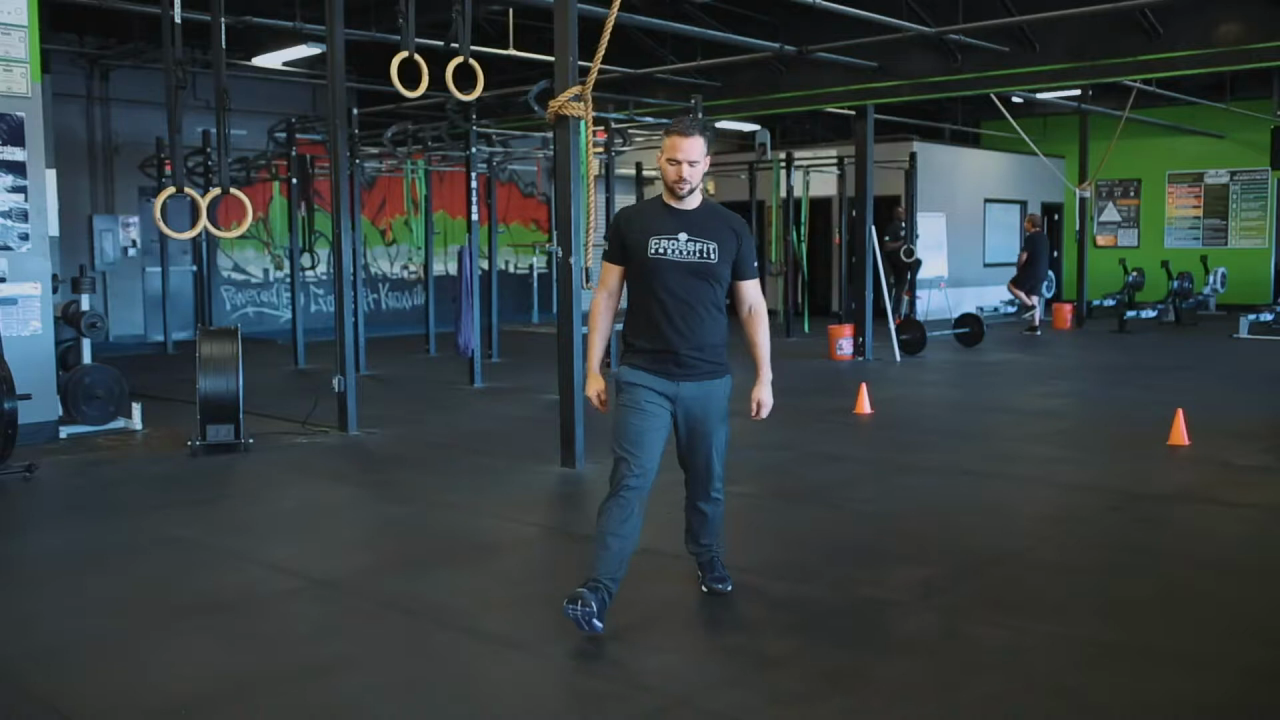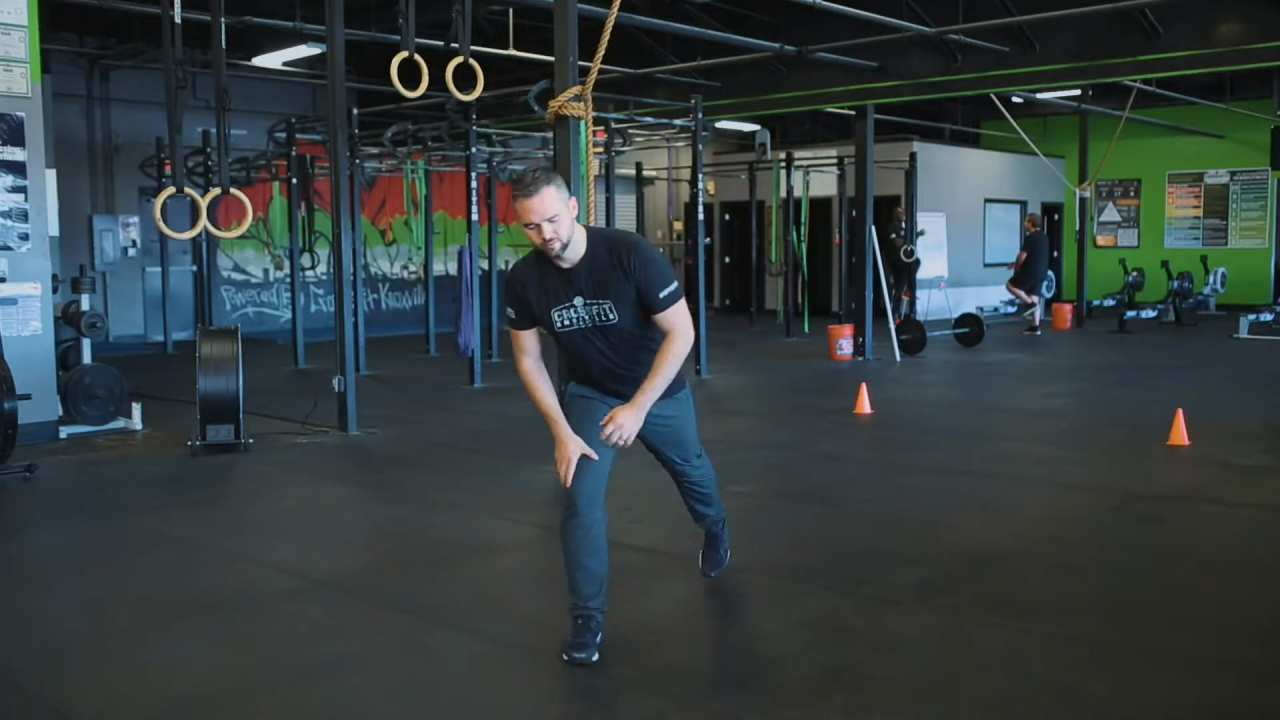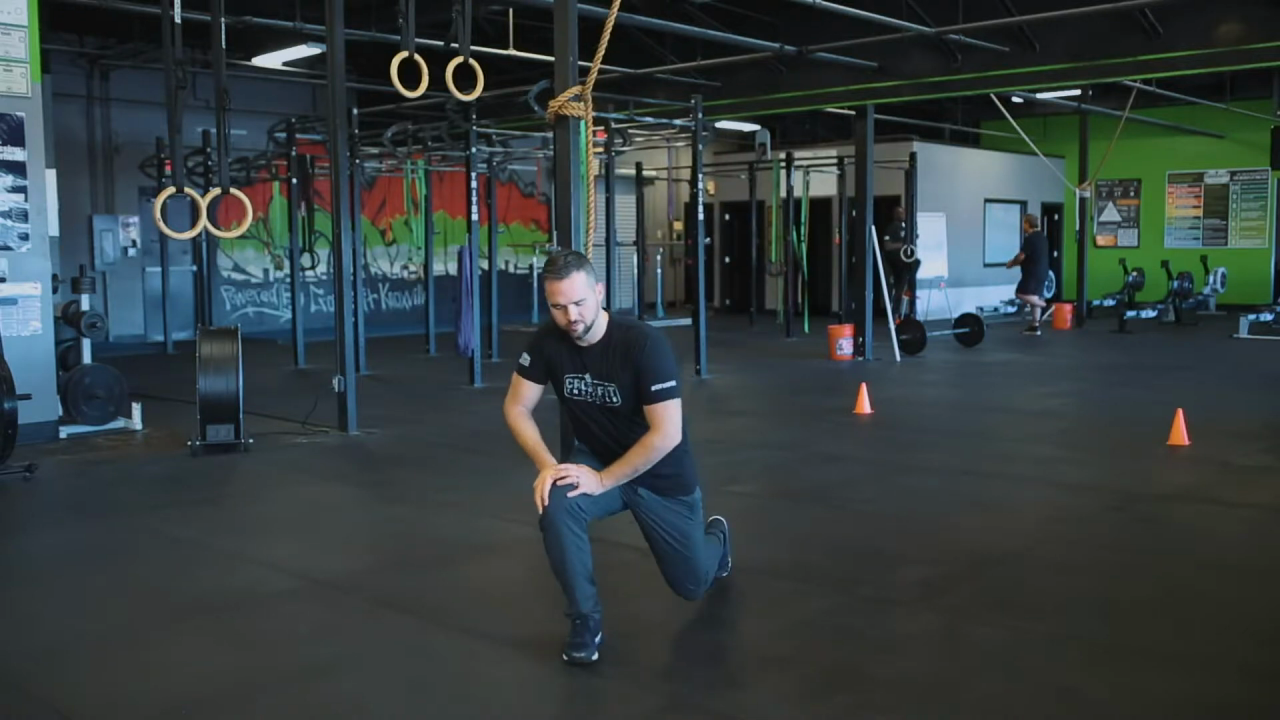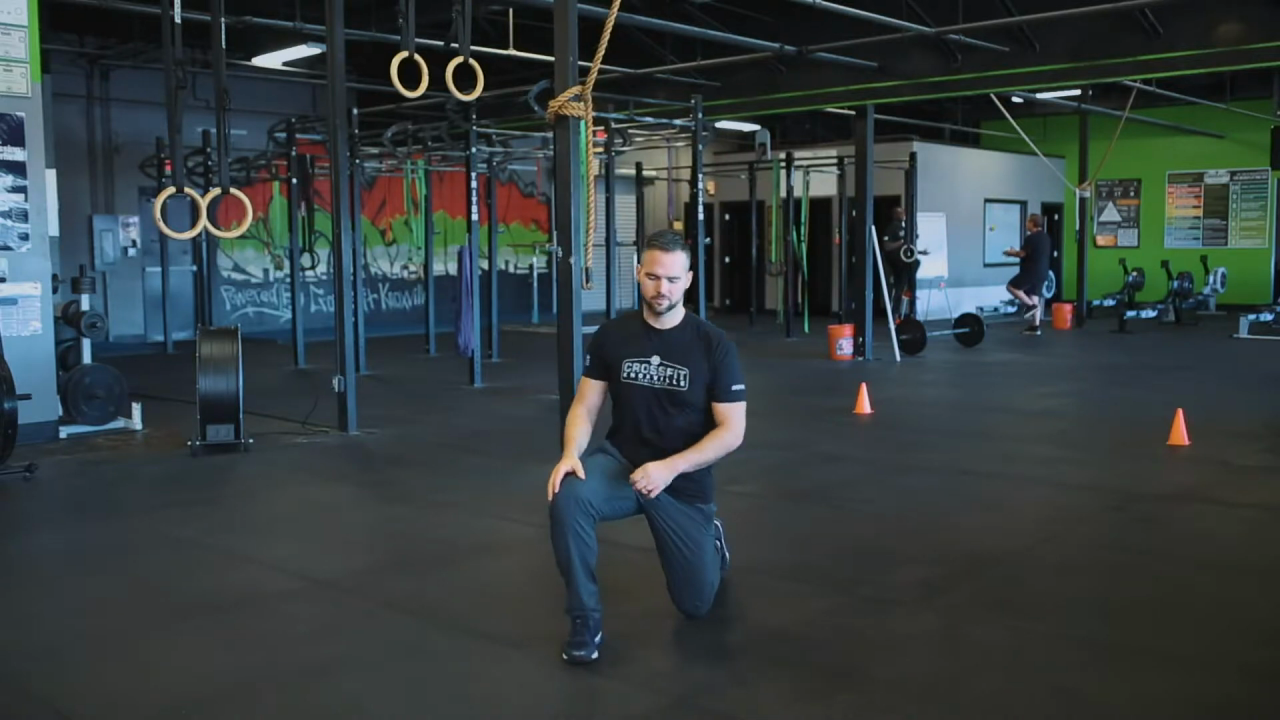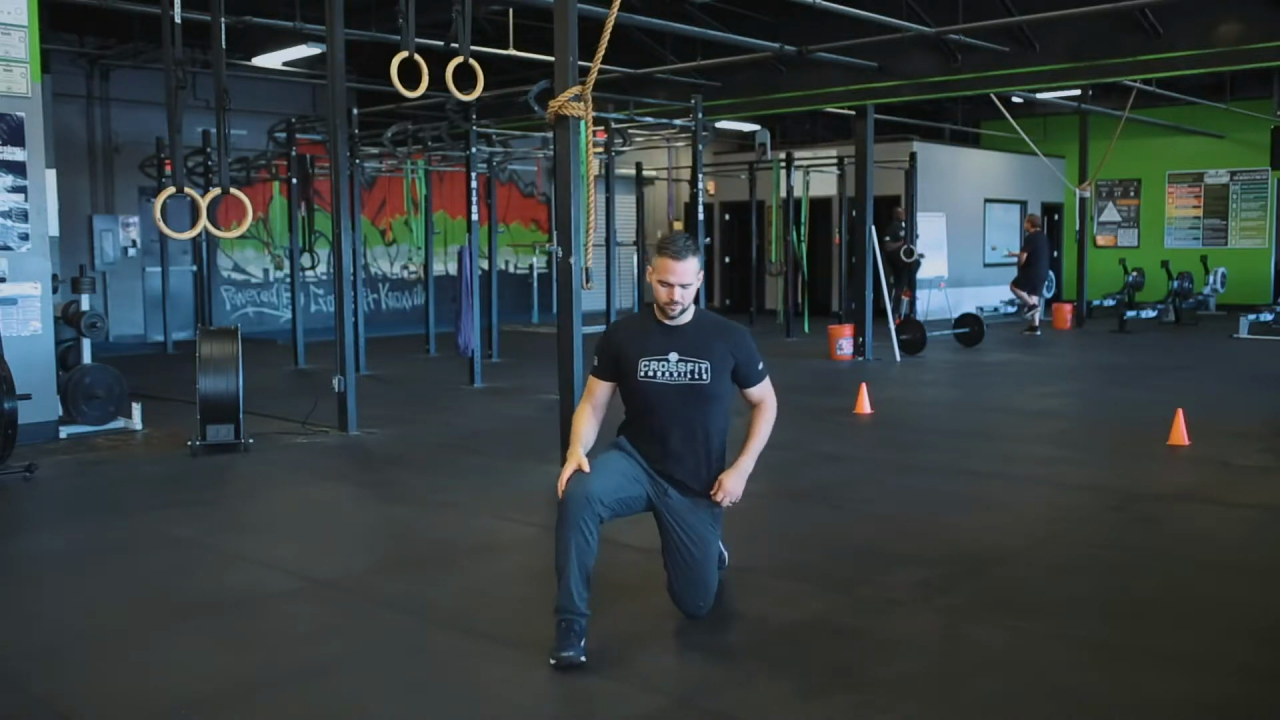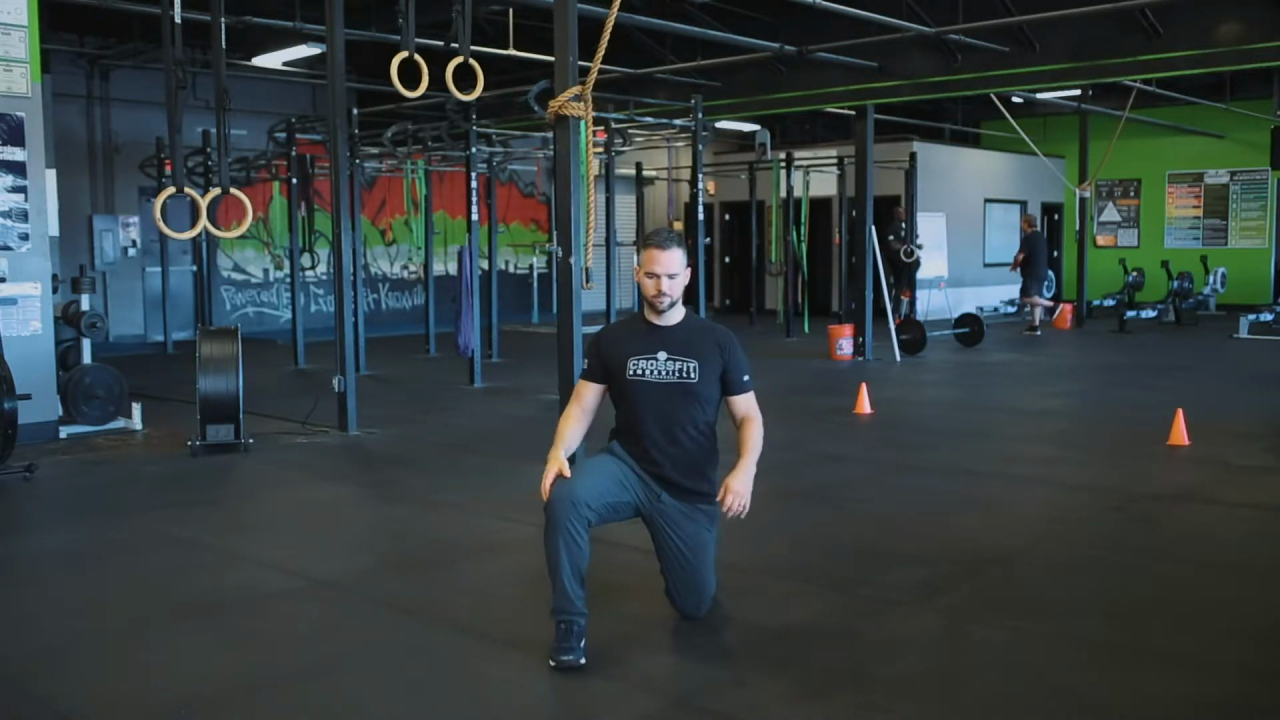
dt=0.7s
person 1, frame 1
left shoulder: (732, 228)
right shoulder: (631, 222)
left elbow: (752, 306)
right elbow: (605, 296)
left wrist: (764, 377)
right wrist: (593, 369)
left hip: (708, 380)
right hip: (643, 377)
left knee: (707, 481)
right knee: (630, 480)
left ankle: (707, 555)
right ankle: (596, 591)
person 1, frame 2
left shoulder: (631, 253)
right shoulder: (523, 280)
left elbow: (682, 331)
right elbow: (528, 360)
left wrist: (639, 407)
right wrist: (562, 431)
left hip: (659, 388)
right hip: (590, 394)
left knee: (690, 468)
right knee: (581, 498)
left ankle: (715, 527)
right ankle: (587, 618)
person 1, frame 3
left shoulder: (644, 344)
right shoulder: (547, 342)
left elbow: (667, 435)
right elbow: (516, 408)
left wrist: (603, 481)
right wrist: (546, 465)
left hip: (662, 474)
right hip: (597, 459)
left knee: (691, 583)
right knee: (555, 504)
left ankle: (714, 537)
right ankle: (585, 619)
person 1, frame 4
left shoulder: (713, 345)
right shoulder: (612, 335)
left elbow: (732, 430)
right elbow: (585, 407)
left wrist: (670, 467)
right wrist: (570, 456)
left hip: (682, 479)
right hip: (620, 461)
left knee: (696, 603)
right knee: (567, 498)
left ankle: (710, 539)
right ankle: (585, 618)
person 1, frame 5
left shoulder: (730, 338)
right shoulder: (622, 335)
left elbow: (765, 402)
right elbow: (593, 404)
left wrist: (742, 467)
right wrist: (576, 452)
left hip: (697, 482)
right hip: (635, 461)
left knee: (696, 604)
right knee: (580, 495)
left ankle: (707, 546)
right ankle: (571, 622)
person 1, frame 6
left shoulder: (717, 342)
right shoulder: (612, 340)
left elbow: (748, 416)
right elbow: (581, 408)
left wrist: (746, 467)
right wrist: (558, 451)
left hip: (689, 487)
right hip: (626, 466)
left knee: (695, 606)
right knee: (564, 500)
left ankle: (681, 553)
right ankle: (569, 624)
